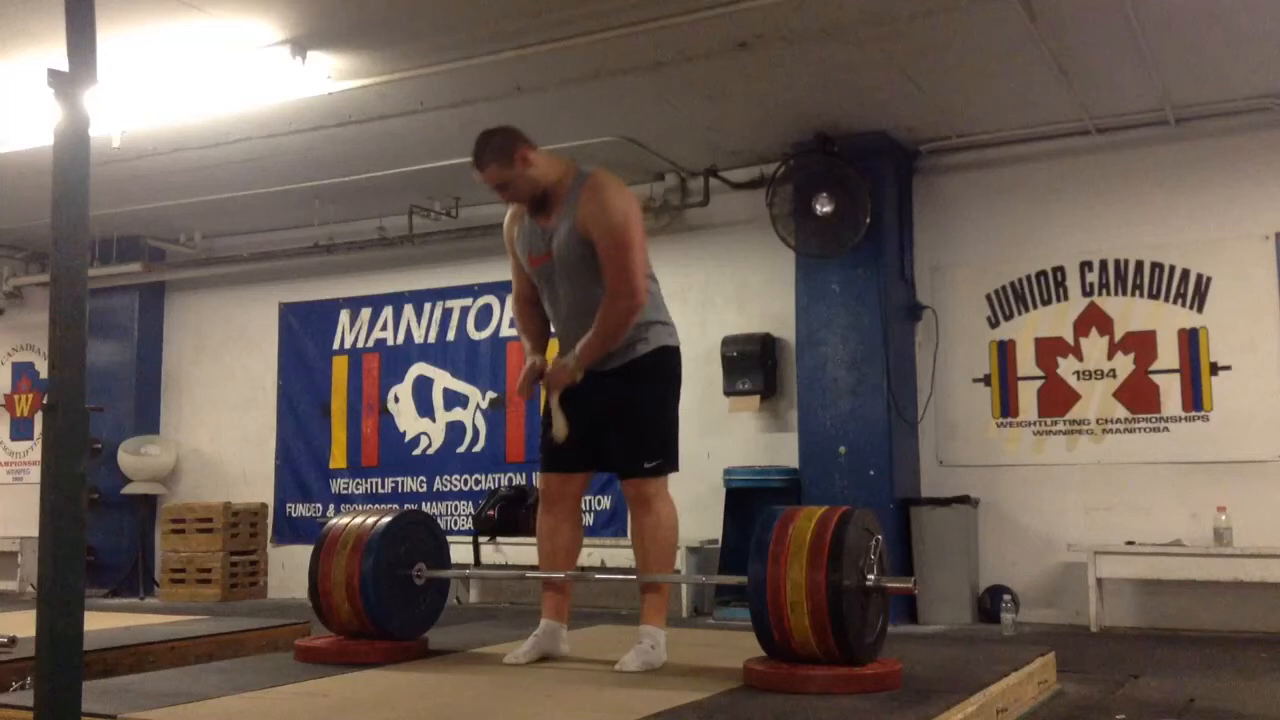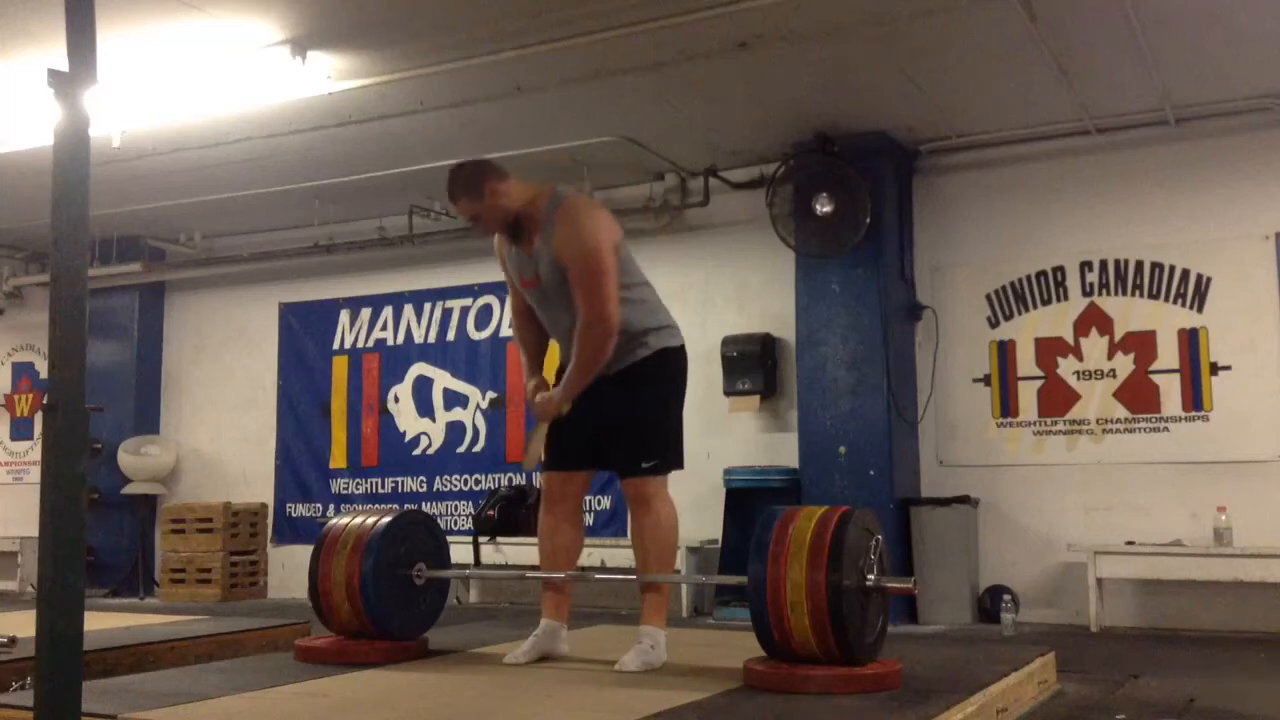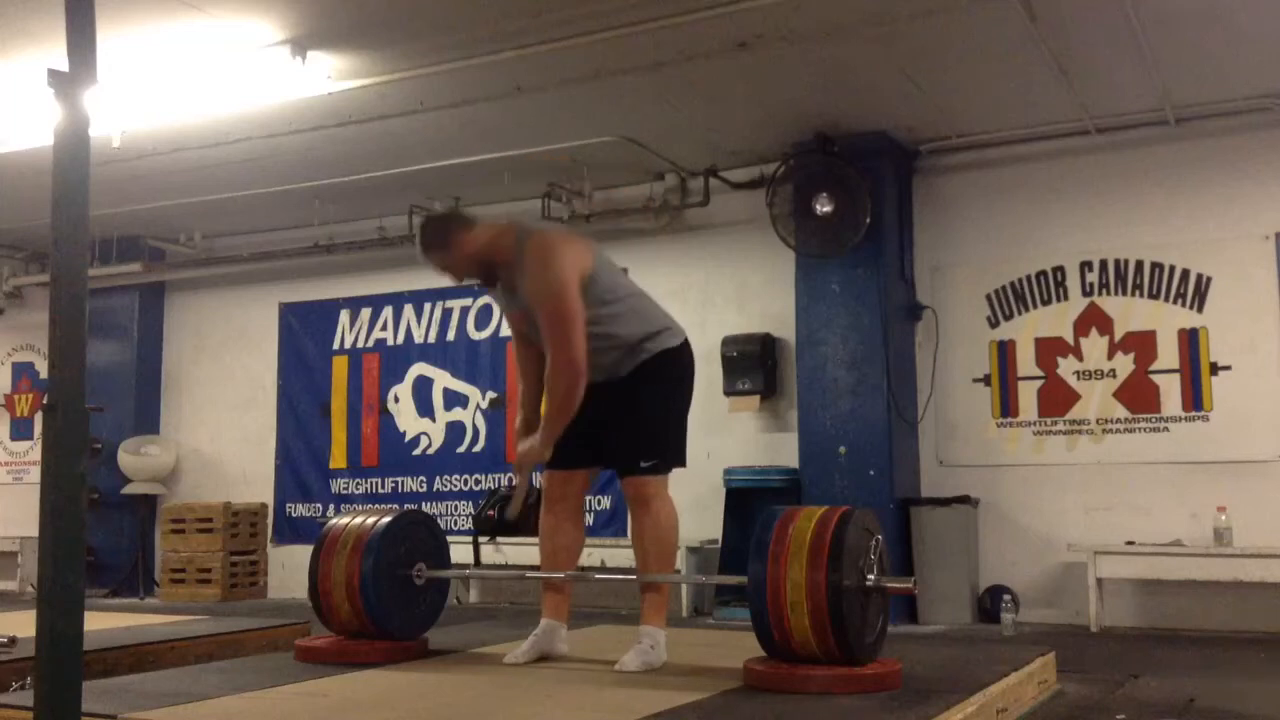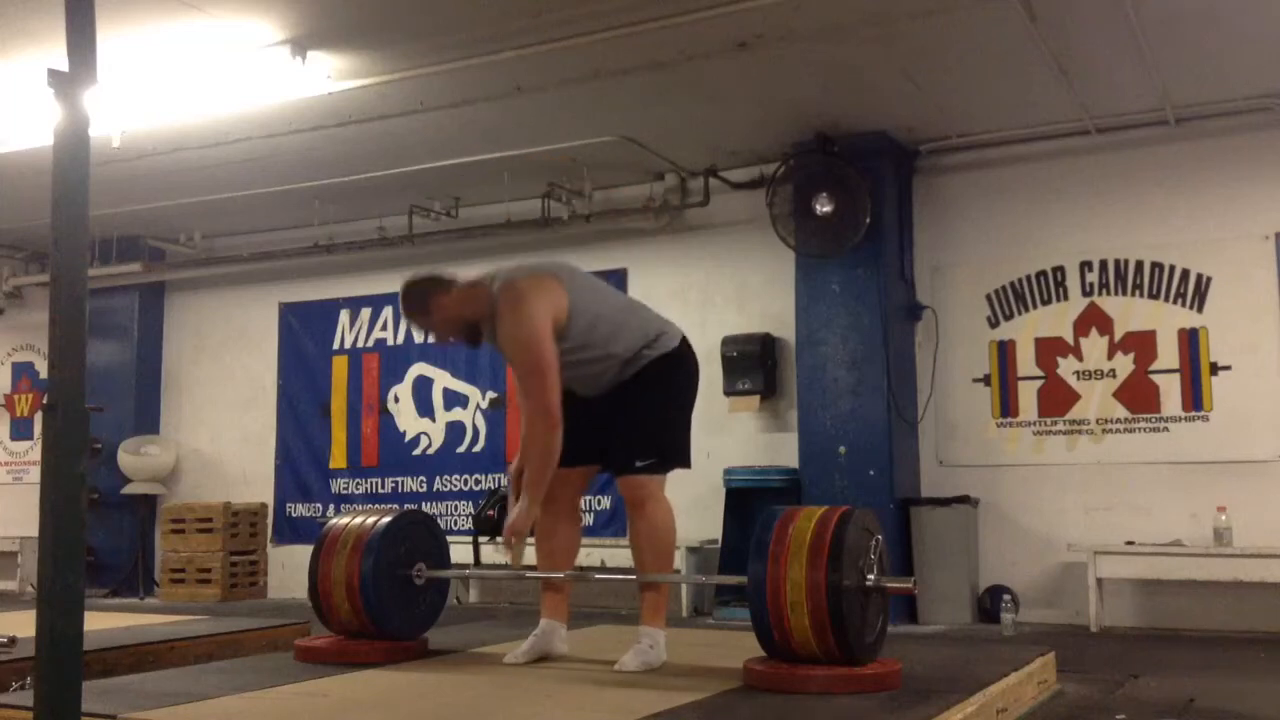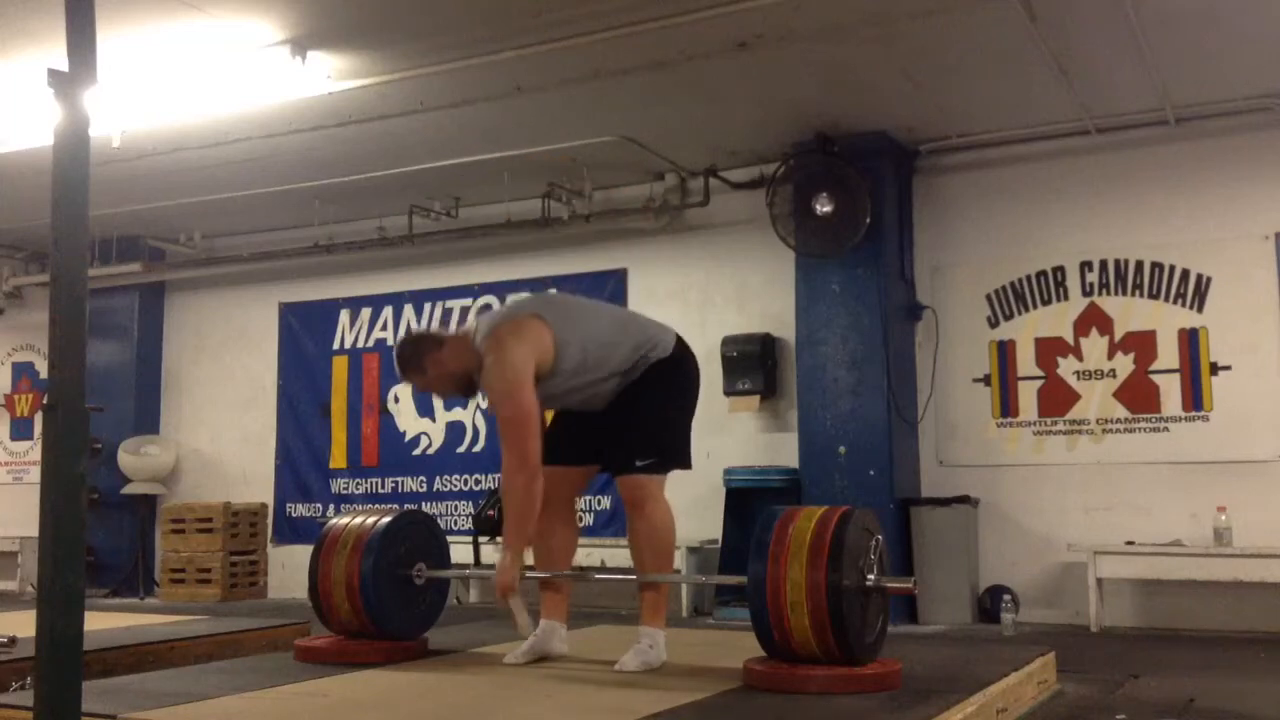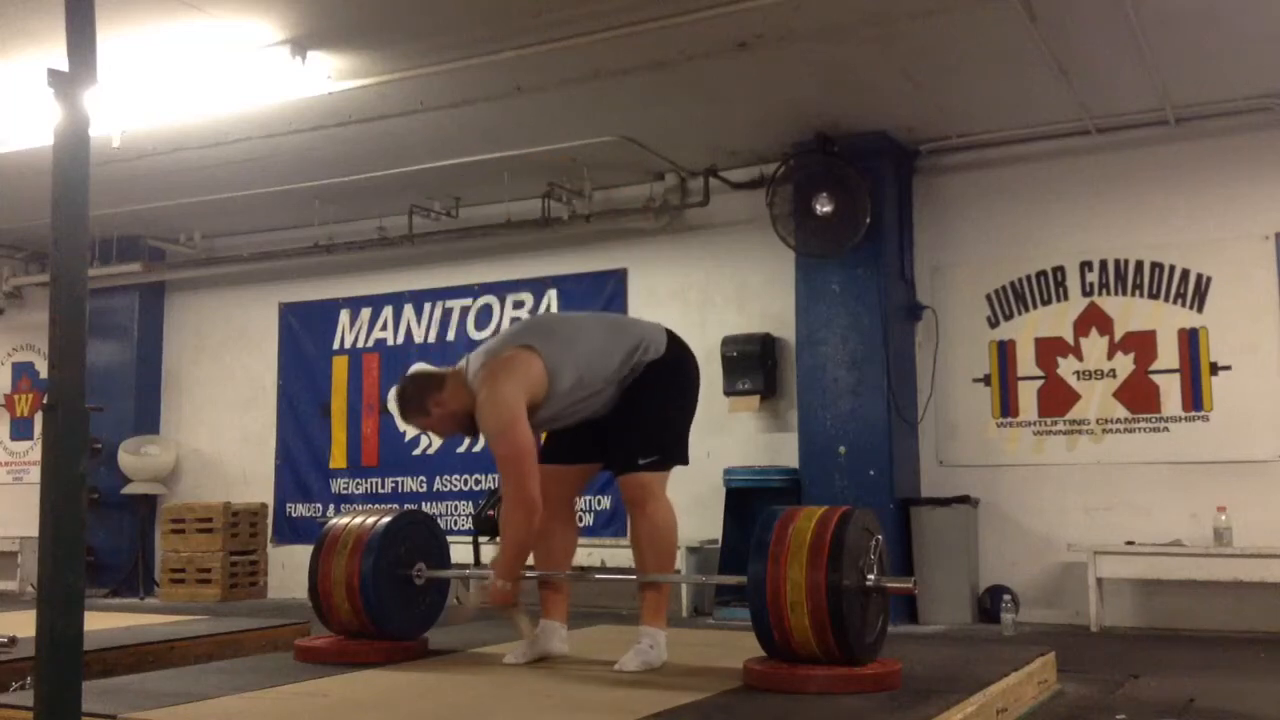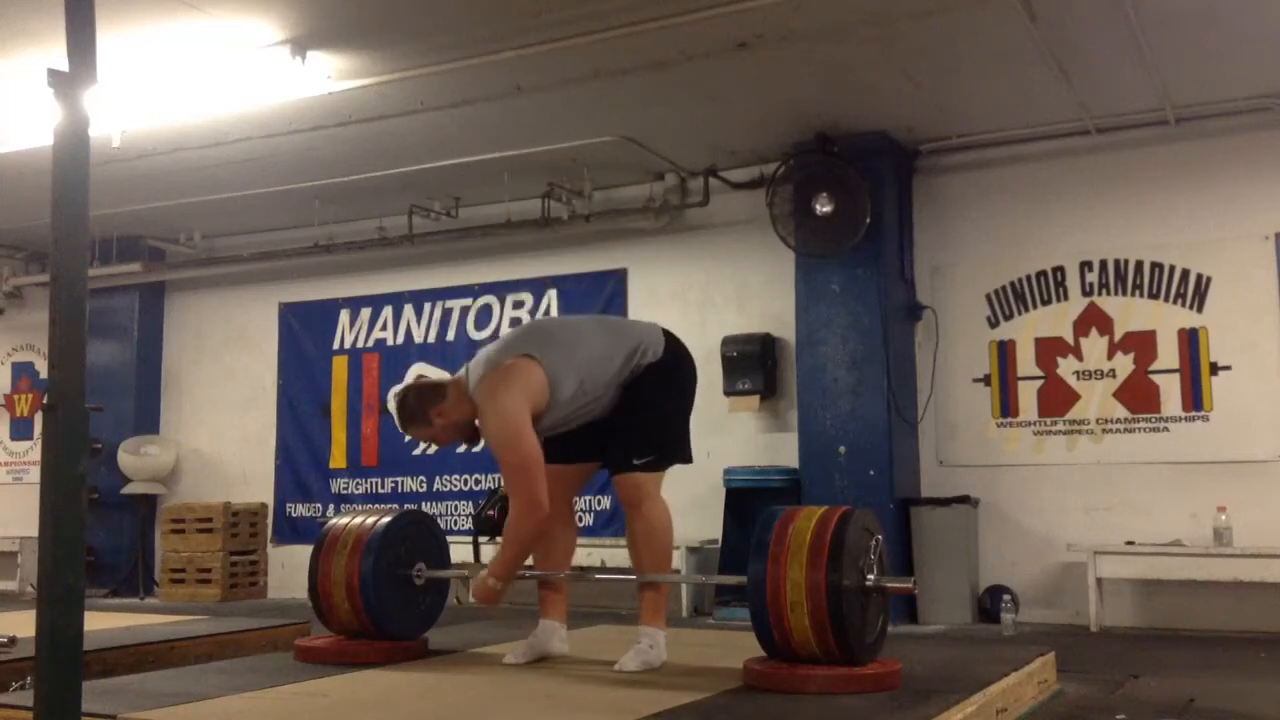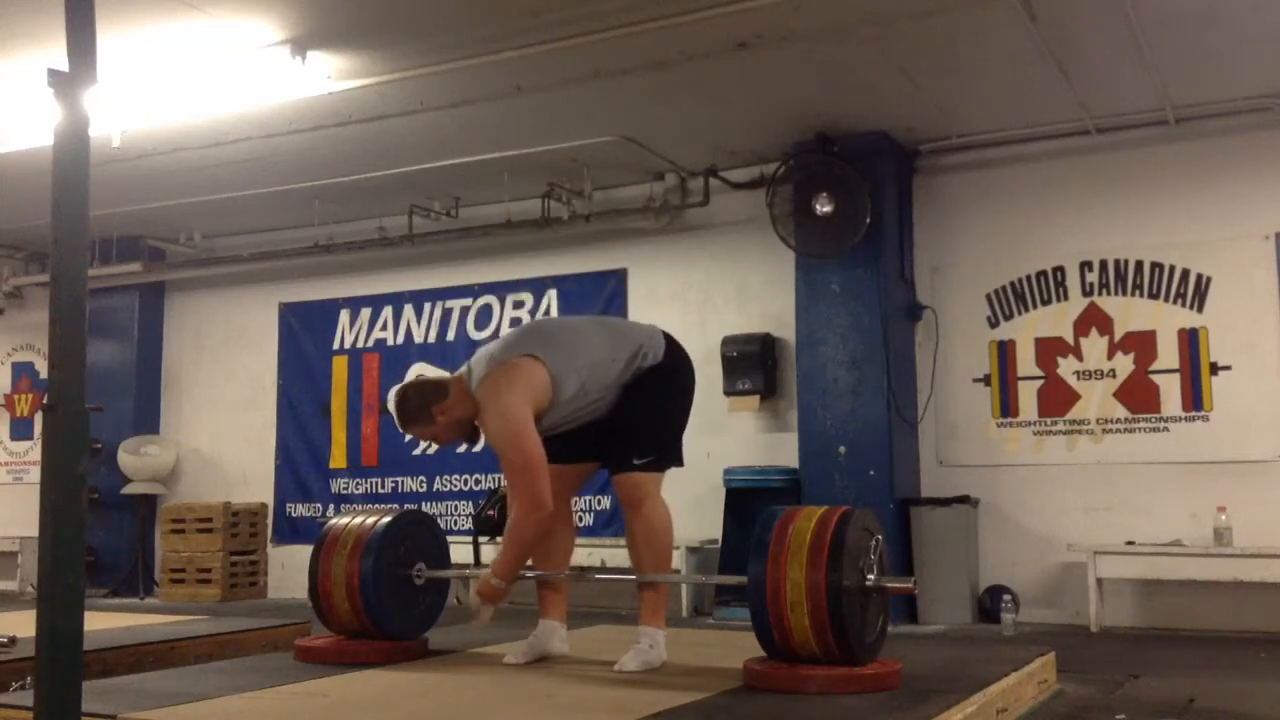
dt=0.2s
person 1, frame 1
left shoulder: (600, 199)
right shoulder: (517, 222)
left elbow: (630, 295)
right elbow: (525, 296)
left wrist: (576, 364)
right wrist: (535, 354)
left hip: (641, 361)
right hip: (581, 369)
left knee: (644, 489)
right knee: (556, 492)
left ankle: (653, 633)
right ankle: (552, 628)
person 1, frame 2
left shoulder: (575, 222)
right shoulder: (509, 240)
left elbow: (603, 323)
right elbow: (526, 316)
left wrist: (564, 394)
right wrist: (535, 376)
left hip: (649, 361)
right hip: (591, 369)
left knee: (644, 488)
right knee: (558, 492)
left ankle: (653, 634)
right ankle: (552, 628)
person 1, frame 3
left shoulder: (542, 259)
right shoulder: (499, 269)
left elbow: (568, 363)
right elbow: (529, 344)
left wrist: (543, 443)
right wrist: (528, 414)
left hip: (654, 361)
right hip: (600, 375)
left knee: (643, 487)
right knee: (560, 490)
left ankle: (652, 635)
right ankle: (553, 628)
person 1, frame 4
left shoulder: (517, 308)
right shoulder: (488, 308)
left elbow: (547, 417)
left wrist: (527, 506)
right wrist: (526, 458)
left hip: (657, 364)
right hip: (601, 380)
left knee: (639, 488)
right knee: (556, 490)
left ankle: (653, 636)
right ankle: (552, 628)
person 1, frame 5
left shoulder: (501, 358)
right shoulder: (479, 348)
left elbow: (522, 468)
left wrist: (511, 556)
right wrist: (516, 540)
left hip: (658, 369)
right hip: (604, 385)
left knee: (638, 489)
right knee: (553, 491)
left ankle: (652, 635)
right ankle: (551, 629)
person 1, frame 6
left shoulder: (494, 394)
right shoulder: (478, 377)
left elbow: (523, 502)
left wrist: (503, 579)
right wrist: (509, 564)
left hip: (657, 367)
right hip: (605, 387)
left knee: (640, 489)
right knee: (550, 490)
left ankle: (653, 636)
right ankle: (551, 629)
person 1, frame 7
left shoulder: (496, 403)
right shoulder: (478, 383)
left elbow: (533, 508)
left wrist: (495, 578)
right wrist: (507, 564)
left hip: (654, 369)
right hip: (602, 388)
left knee: (635, 488)
right knee: (551, 490)
left ankle: (652, 635)
right ankle: (551, 629)
person 1, frame 8
left shoulder: (498, 403)
right shoulder: (477, 382)
left elbow: (536, 507)
right elbow: (527, 493)
left wrist: (498, 577)
right wrist: (508, 562)
left hip: (654, 371)
right hip: (601, 389)
left knee: (635, 489)
right knee: (550, 489)
left ankle: (652, 636)
right ankle: (552, 629)
